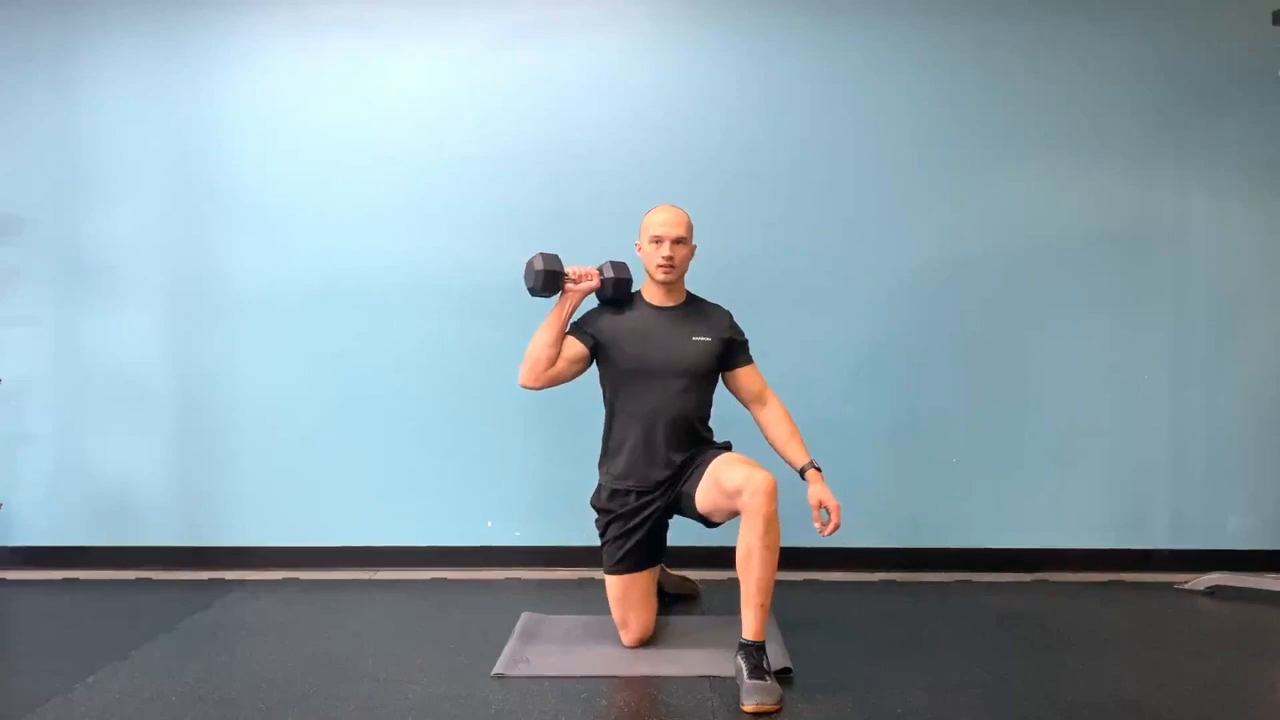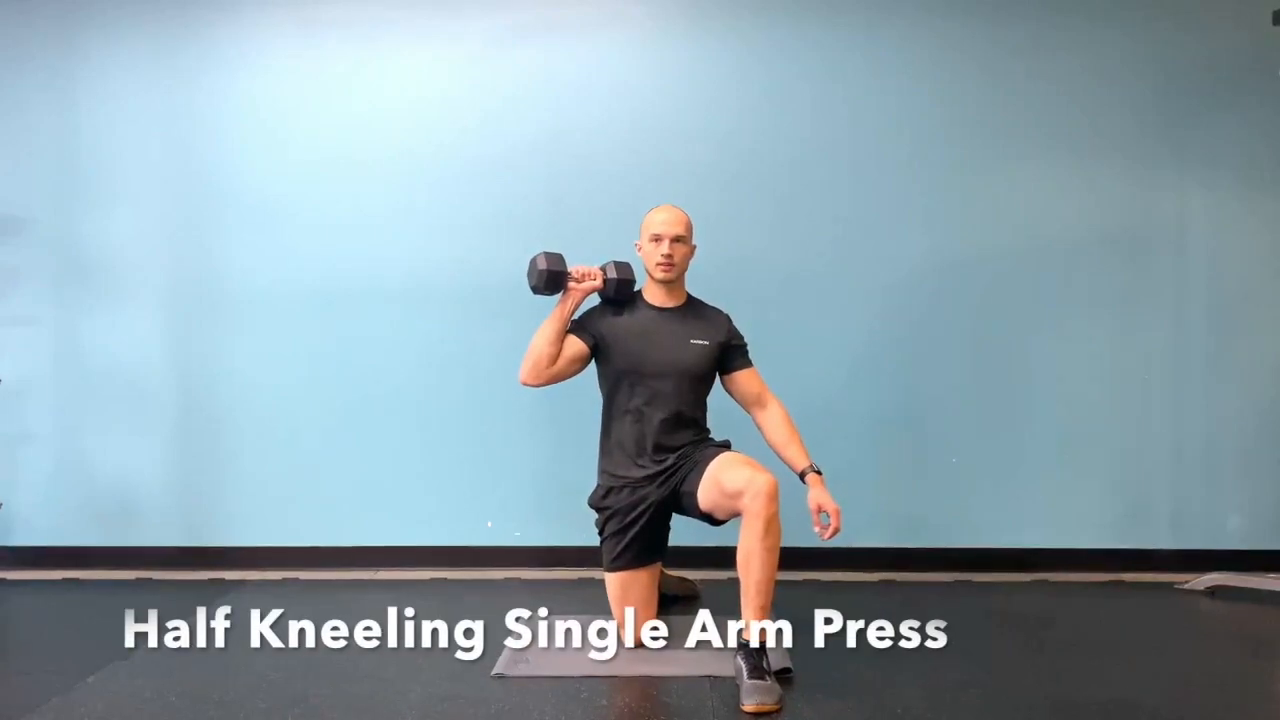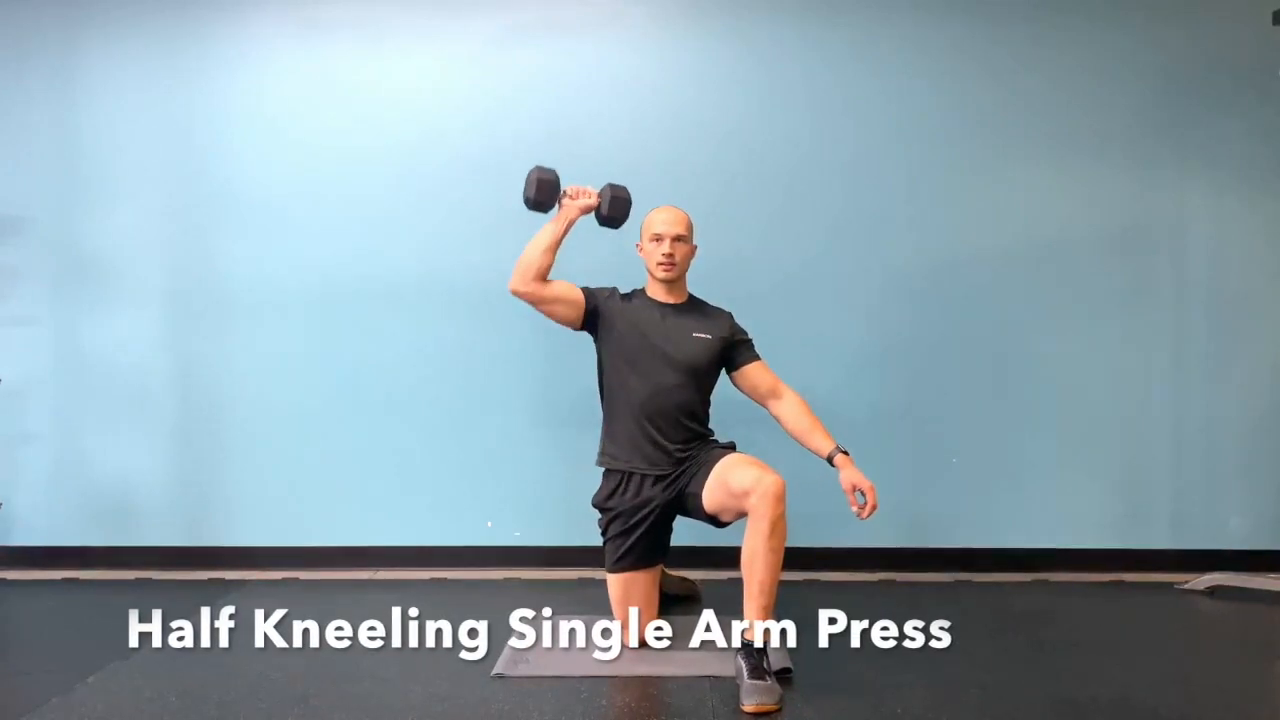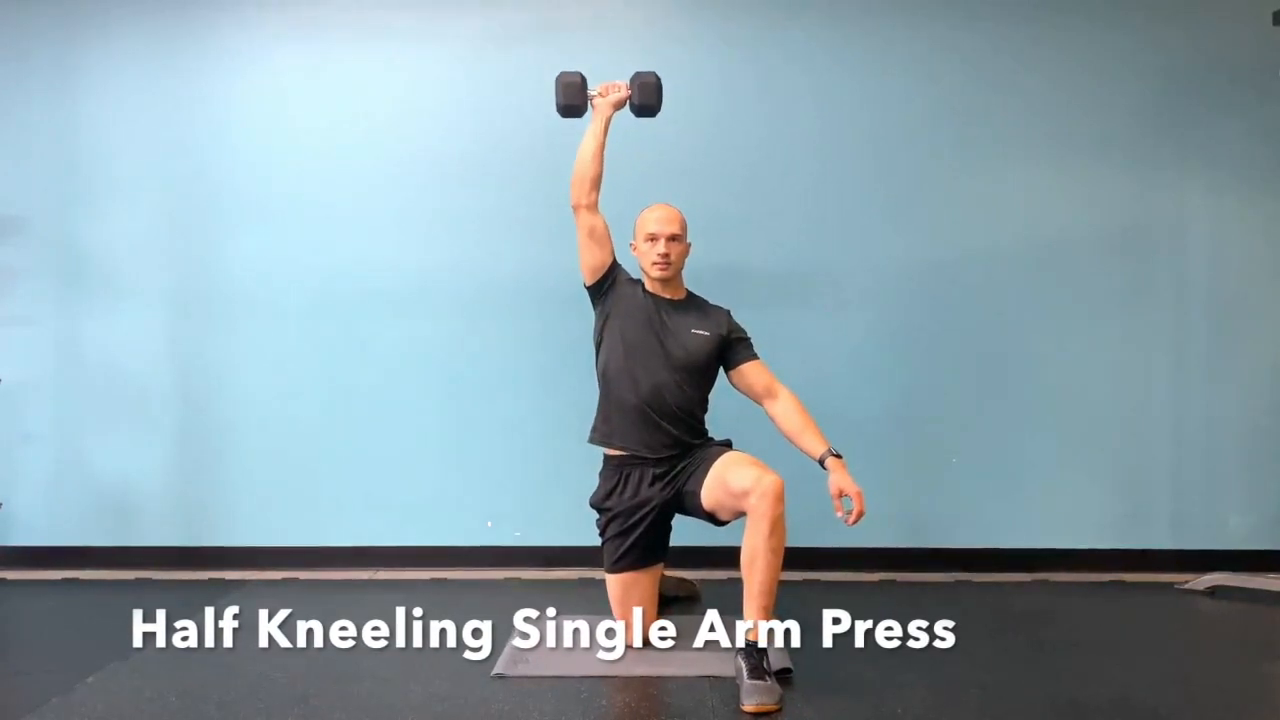
dt=0.7s
person 1, frame 1
left shoulder: (717, 323)
right shoulder: (606, 319)
left elbow: (763, 402)
right elbow: (533, 377)
left wrist: (812, 474)
right wrist: (566, 302)
left hip: (695, 466)
right hip: (628, 485)
left knee: (759, 486)
right knee: (635, 636)
left ankle: (752, 652)
right ankle: (654, 577)
person 1, frame 2
left shoulder: (716, 326)
right shoulder: (606, 318)
left elbow: (763, 405)
right elbow: (533, 374)
left wrist: (812, 478)
right wrist: (568, 301)
left hip: (692, 461)
right hip: (626, 481)
left knee: (760, 487)
right knee: (634, 637)
left ankle: (752, 650)
right ankle: (655, 579)
person 1, frame 3
left shoulder: (718, 324)
right shoulder: (609, 310)
left elbow: (776, 395)
right elbow: (525, 283)
left wrist: (839, 458)
right wrist: (568, 214)
left hip: (695, 464)
right hip: (630, 481)
left knee: (767, 488)
right knee: (634, 633)
left ankle: (753, 651)
right ankle: (662, 579)
person 1, frame 4
left shoulder: (716, 323)
right shoulder: (613, 294)
left elbow: (772, 396)
right elbow: (583, 203)
left wrist: (831, 461)
right wrist: (604, 115)
left hip: (693, 462)
right hip: (627, 476)
left knee: (766, 487)
right knee: (634, 635)
left ankle: (752, 650)
right ankle: (663, 579)
